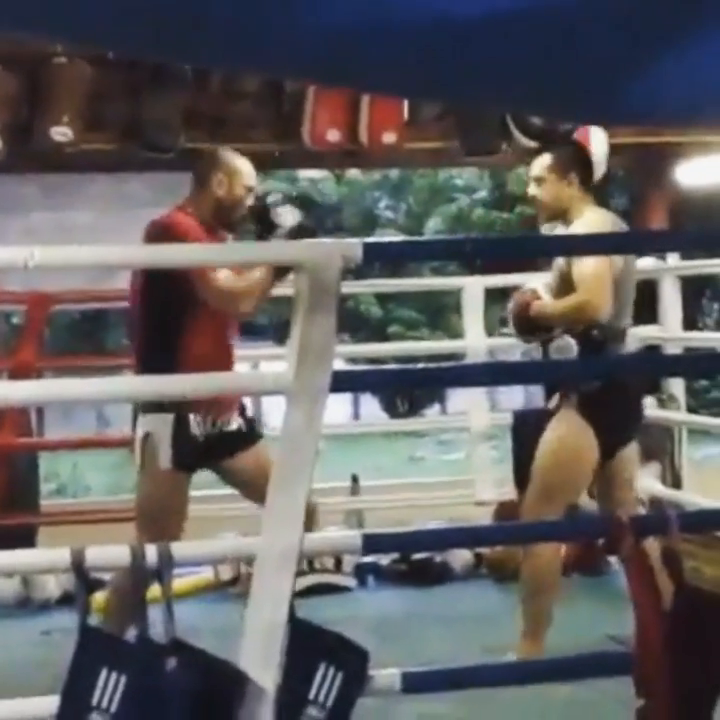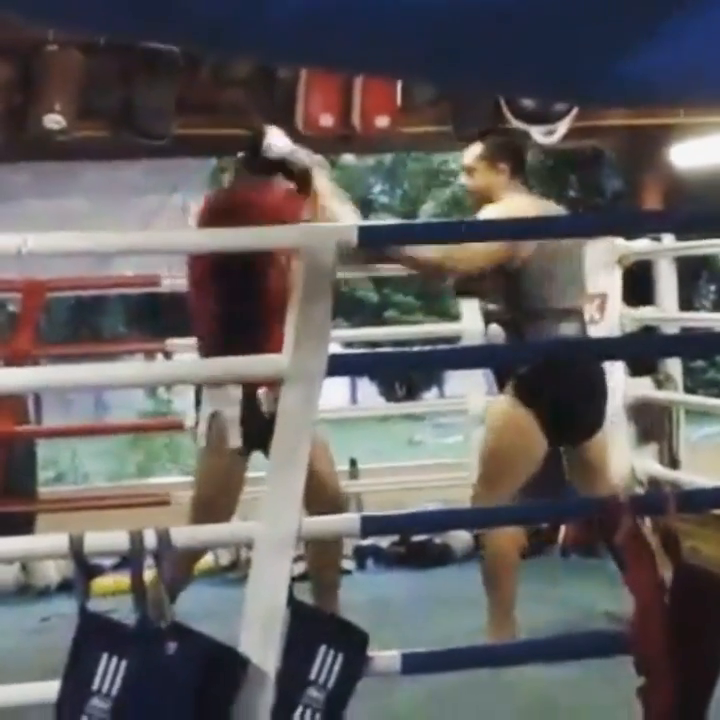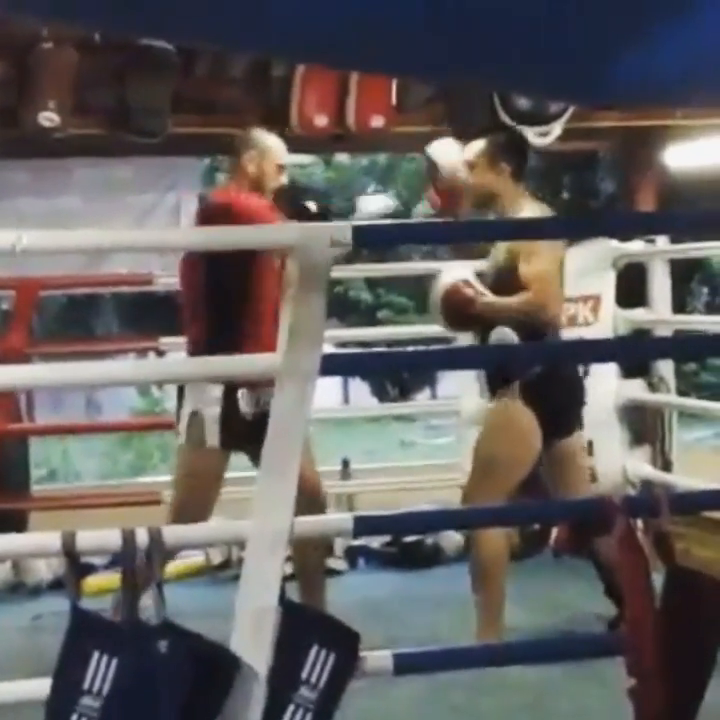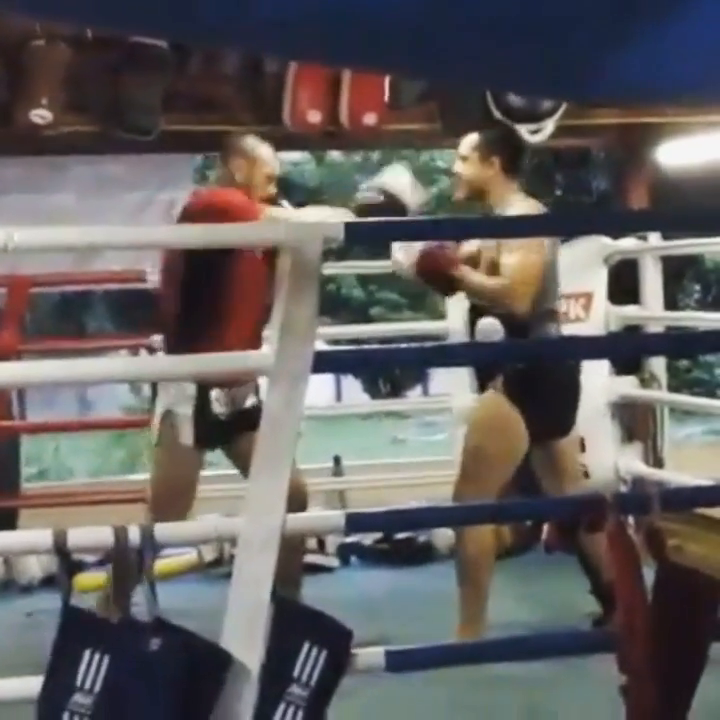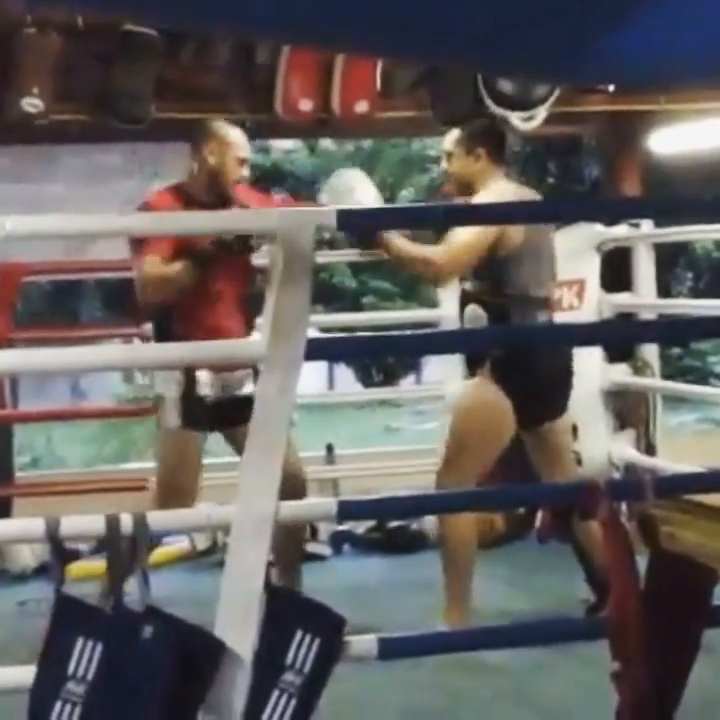
dt=1s
person 1, frame 1
left shoulder: (590, 229)
right shoulder: (592, 226)
left elbow: (595, 305)
left wrist: (539, 310)
left hip: (592, 391)
right hip: (612, 388)
left knee: (537, 519)
right knee: (627, 519)
left ankle: (529, 652)
person 1, frame 2
left shoulder: (506, 213)
right shoulder: (556, 214)
left elbow: (458, 258)
left wrist: (388, 246)
left hip: (541, 371)
right hip: (579, 366)
left knee: (490, 501)
right knee: (604, 498)
left ankle: (502, 635)
person 1, frame 3
left shoulder: (528, 222)
right shoulder: (506, 219)
left elbow: (546, 306)
left wrist: (479, 305)
right wrist: (448, 195)
left hip: (532, 377)
right hip: (553, 375)
left knee: (481, 503)
left ankle: (489, 639)
person 1, frame 4
left shoulder: (516, 217)
right shoulder: (499, 222)
left elbow: (513, 298)
right elbow: (467, 263)
left wrist: (455, 269)
left hip: (523, 373)
right hip: (552, 367)
left knee: (472, 500)
right knee: (571, 497)
left ankle: (470, 634)
right ankle: (620, 608)
person 1, frame 5
left shoulder: (492, 202)
right shoulder: (528, 200)
left elbow: (441, 267)
left wrist: (381, 236)
right wrist: (457, 220)
left hip: (511, 357)
right hip: (545, 351)
left knee: (454, 483)
right knee: (565, 483)
left ankle: (455, 618)
right ankle: (613, 596)
person 2, frame 1
left shoulder: (216, 237)
right shoulder: (174, 229)
left elbow: (249, 299)
right elbow: (235, 300)
left hip: (223, 410)
right hip: (173, 413)
left knee: (297, 511)
right knee: (156, 547)
person 2, frame 2
left shoulder: (264, 211)
right shoulder: (235, 203)
right elbow: (338, 219)
right wrist: (309, 170)
left hip: (278, 386)
right hip: (235, 390)
left knee: (329, 502)
right knee: (205, 526)
person 2, frame 3
left shoulder: (252, 212)
right shoulder: (227, 205)
left hip: (259, 387)
right hip: (221, 388)
left knee: (310, 500)
right knee: (187, 521)
person 2, frame 4
left shoulder: (255, 222)
right shoulder: (212, 204)
right elbow: (304, 224)
left hip: (238, 386)
right hip: (192, 387)
left knee: (292, 499)
right knee: (163, 523)
right ankle: (104, 622)
person 2, frame 5
left shoulder: (242, 201)
right shoulder: (160, 208)
right elbow: (149, 289)
right wrist: (206, 259)
left hip: (238, 372)
right hip: (187, 375)
left knee: (291, 481)
right knee: (173, 507)
